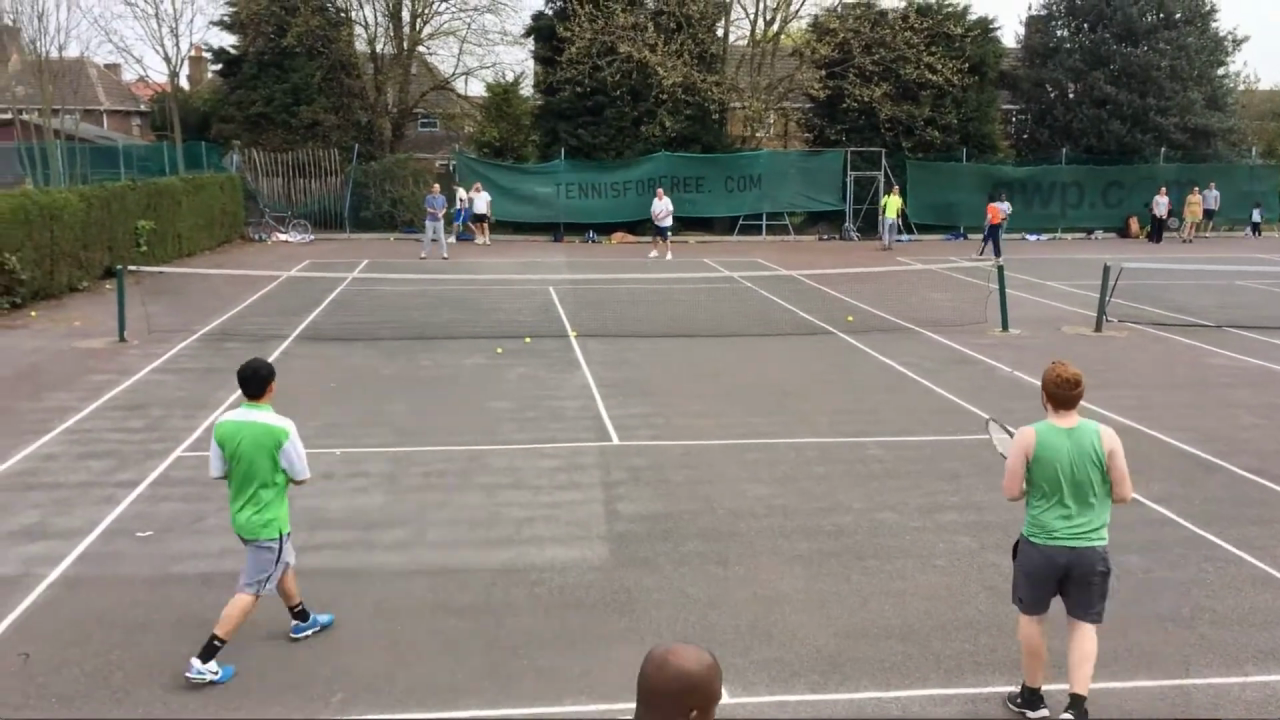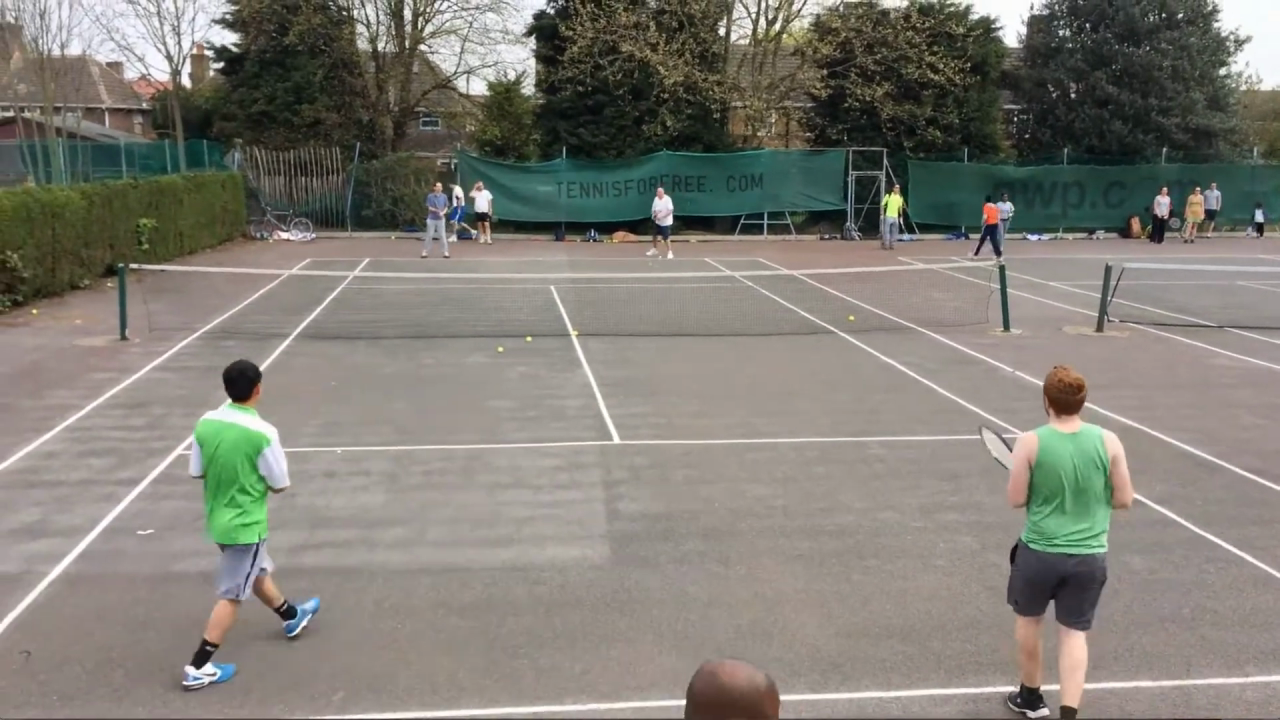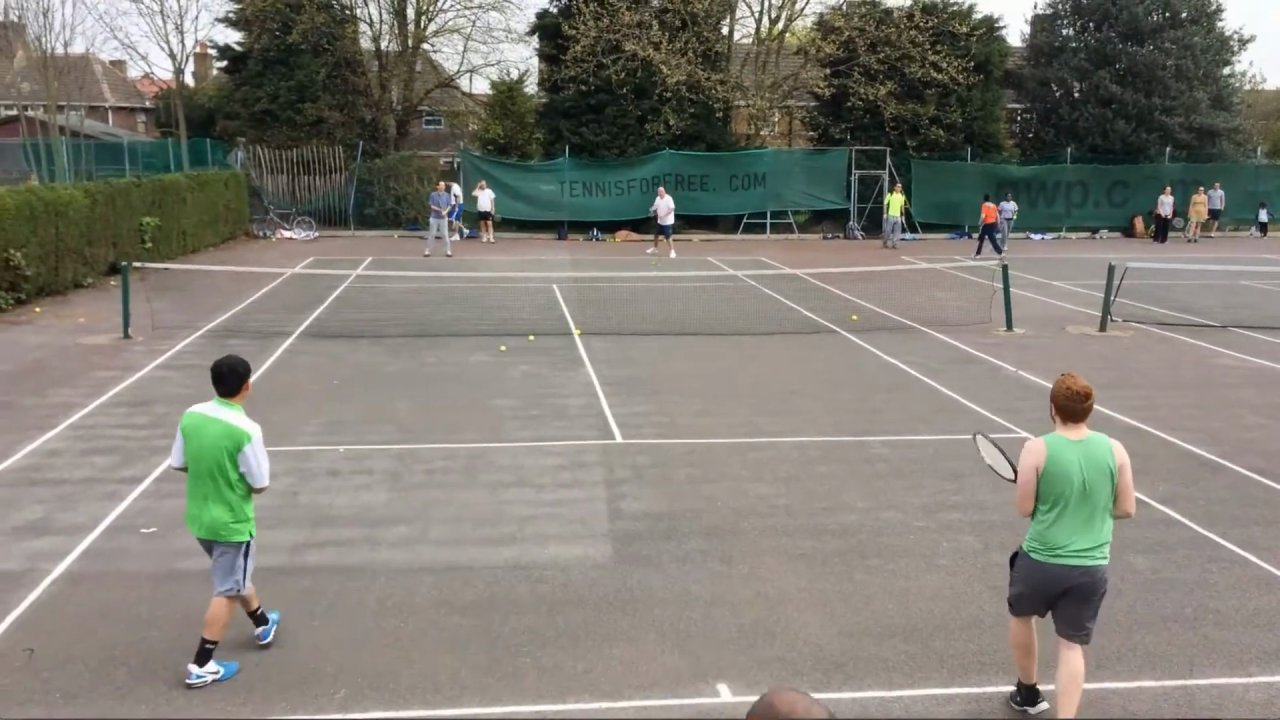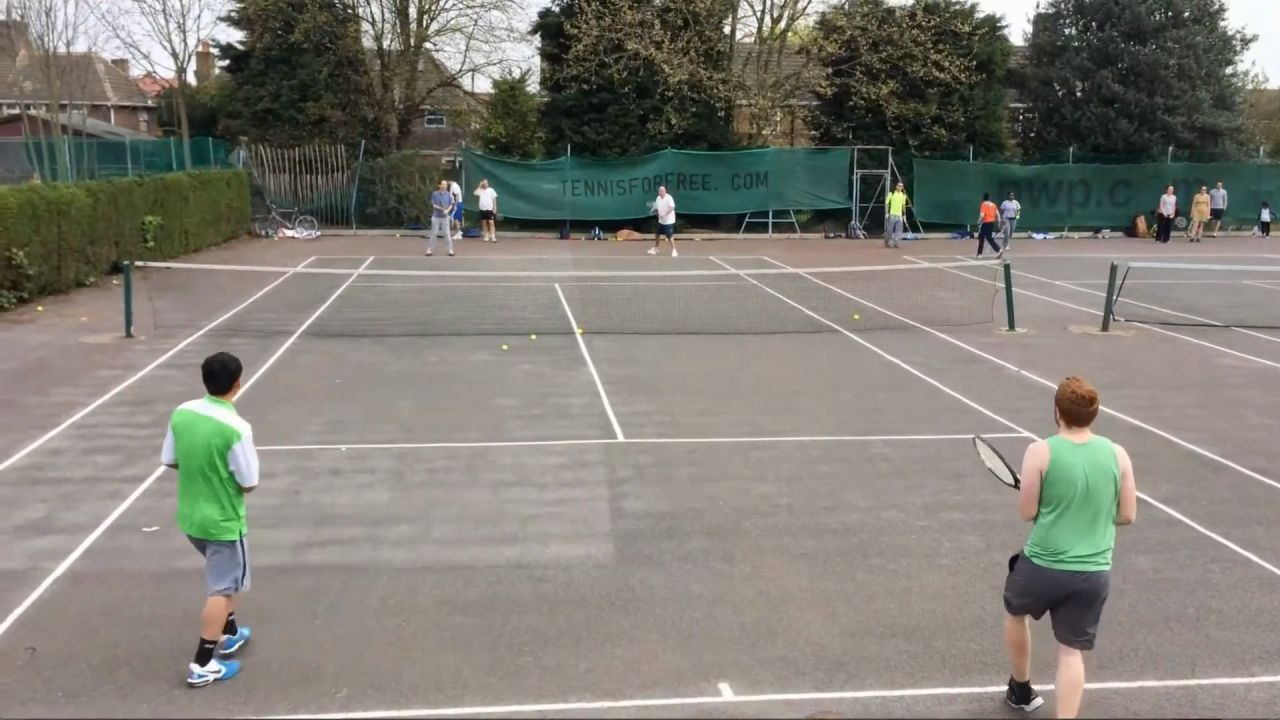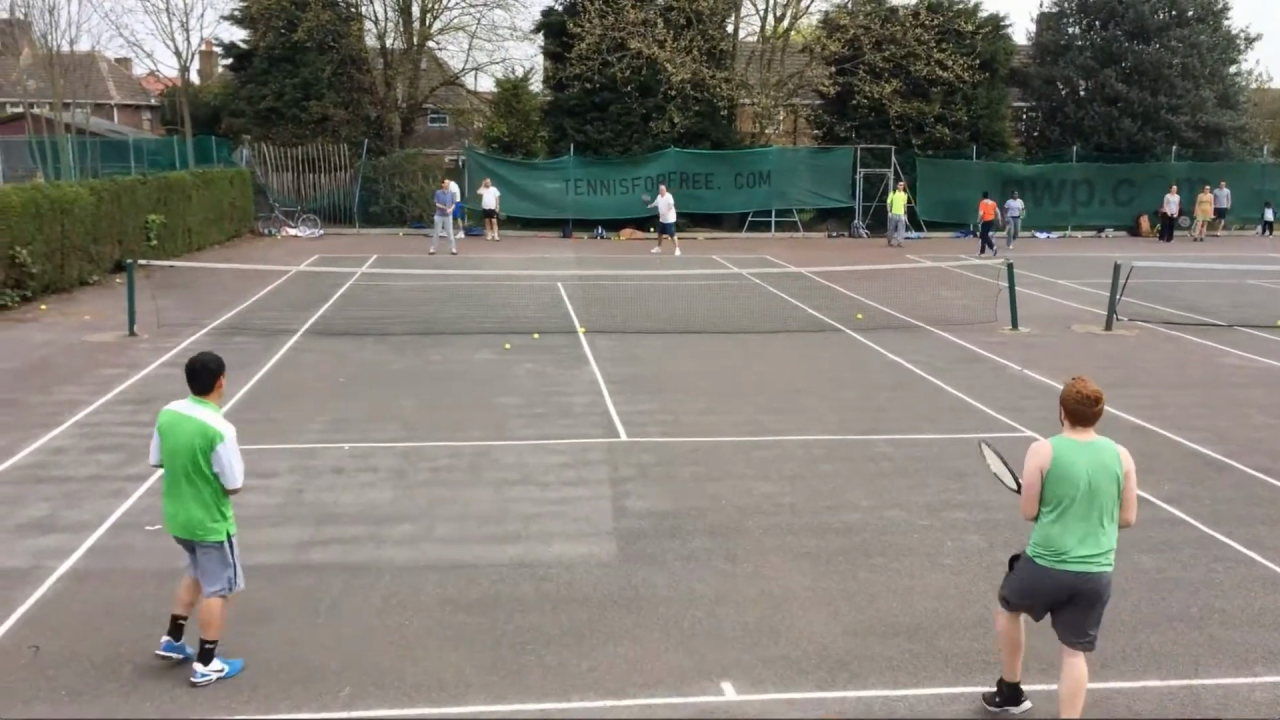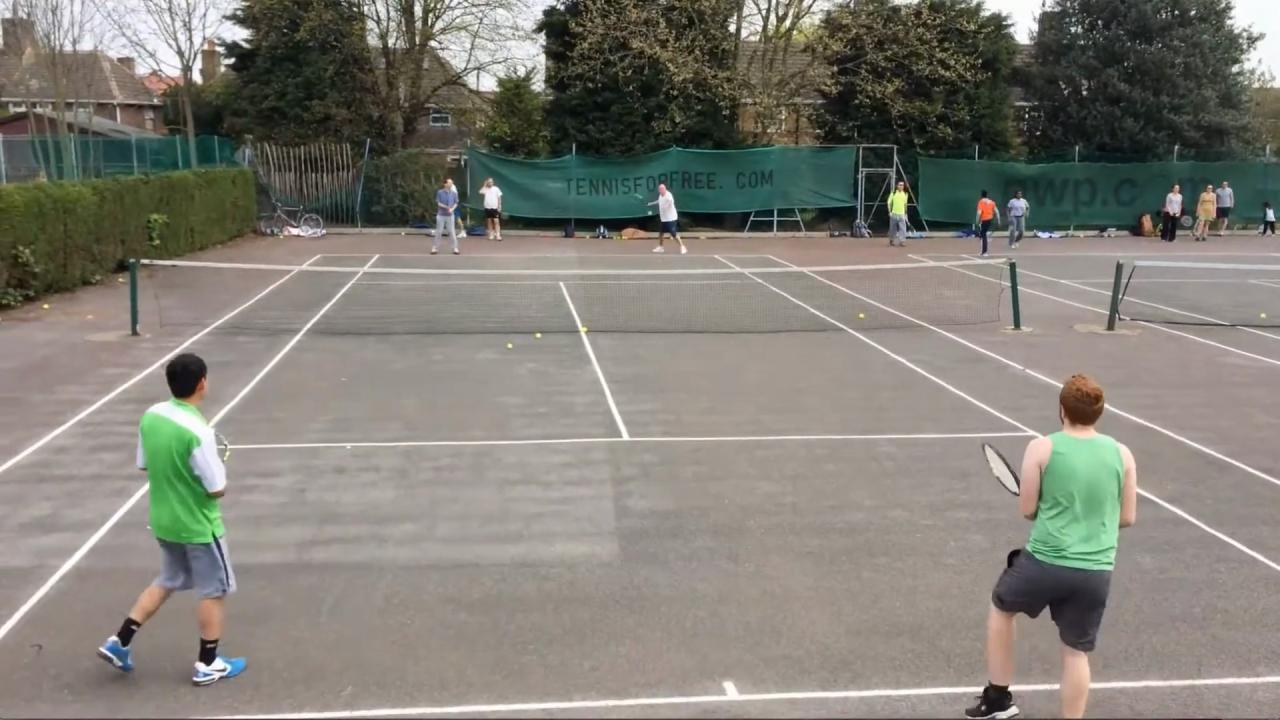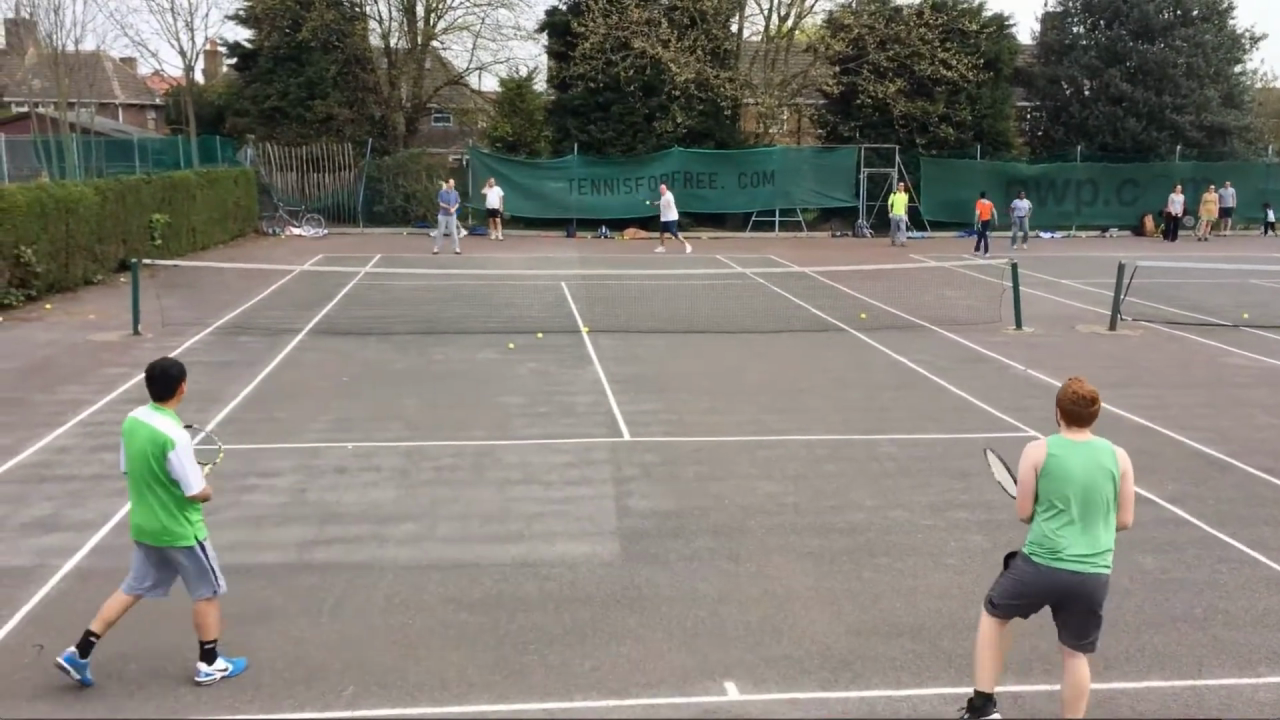
dt=0.1s
person 1, frame 1
left shoulder: (1028, 437)
right shoulder: (1105, 436)
left elbow: (1011, 492)
right elbow: (1123, 494)
left hip: (1041, 546)
right hip: (1090, 549)
left knee: (1032, 619)
right knee: (1083, 626)
person 1, frame 2
left shoulder: (1030, 443)
right shoulder: (1108, 442)
left elbow: (1016, 499)
right elbow: (1124, 500)
left hip: (1039, 551)
right hip: (1088, 556)
left knee: (1028, 620)
right knee: (1074, 633)
person 1, frame 3
left shoulder: (1037, 449)
right shoulder: (1114, 450)
left elbow: (1024, 509)
right elbow: (1127, 508)
left hip: (1041, 560)
right hip: (1091, 567)
left knee: (1020, 616)
right knee: (1071, 646)
person 1, frame 4
left shoulder: (1040, 452)
right shoulder: (1117, 455)
left elbow: (1027, 512)
right elbow: (1127, 515)
left hip: (1042, 564)
right hip: (1092, 573)
left knee: (1015, 613)
right knee: (1071, 651)
left ankle: (1021, 690)
person 1, frame 5
left shoulder: (1043, 451)
right shoulder: (1121, 456)
left elbow: (1029, 512)
right elbow: (1127, 518)
left hip: (1044, 565)
right hip: (1094, 574)
left knee: (1008, 607)
right knee: (1075, 652)
left ankle: (1010, 692)
person 1, frame 6
left shoulder: (1042, 448)
right shoulder: (1121, 454)
left elbow: (1027, 509)
right elbow: (1127, 517)
left hip: (1044, 562)
right hip: (1095, 572)
left knee: (1001, 608)
right knee: (1076, 652)
person 1, frame 7
left shoulder: (1038, 451)
right shoulder: (1118, 456)
left elbow: (1024, 513)
right elbow: (1125, 520)
left hip: (1040, 564)
right hip: (1092, 575)
left knee: (992, 615)
right knee: (1075, 654)
person 2, frame 1
left shoulder: (222, 424)
right shoulder: (281, 429)
left elbow: (219, 472)
right elbow: (301, 476)
left hip: (241, 517)
right hip: (267, 523)
left knee: (280, 565)
right knee: (251, 590)
left ankle: (304, 621)
right ankle: (203, 662)
person 2, frame 2
left shoulder: (205, 423)
right shoulder: (263, 433)
left elbow: (197, 471)
right elbow: (279, 484)
left hip: (216, 521)
right hip: (245, 526)
left knee: (257, 570)
right knee: (231, 595)
left ankle: (291, 617)
right ankle: (198, 667)
person 2, frame 3
left shoulder: (190, 416)
right shoulder: (246, 430)
left elbow: (179, 464)
right elbow: (260, 484)
left hip: (199, 518)
right hip: (231, 523)
left knee: (233, 576)
right knee: (227, 590)
left ankle: (262, 624)
right ankle: (201, 665)
person 2, frame 4
left shoulder: (182, 413)
right shoulder: (235, 428)
left elbow: (171, 461)
right elbow: (249, 484)
left hip: (189, 516)
right hip: (222, 521)
left knee: (222, 578)
right knee: (222, 589)
left ankle: (228, 634)
right ankle: (203, 665)
person 2, frame 5
left shoulder: (167, 413)
right shoulder: (219, 429)
left elbow: (158, 461)
right elbow: (234, 486)
right wrist: (220, 475)
left hip: (177, 517)
right hip: (210, 523)
left knee: (199, 574)
right knee: (218, 590)
left ankle: (172, 639)
right ankle: (204, 664)
person 2, frame 6
left shoulder: (151, 416)
right shoulder: (198, 431)
left elbow: (144, 464)
right elbow: (217, 489)
right wrist: (220, 484)
left hip: (163, 520)
right hip: (197, 525)
left knee: (169, 582)
right knee: (215, 590)
left ankle: (120, 642)
right ankle: (208, 663)
person 2, frame 7
left shoulder: (131, 421)
right shoulder: (173, 436)
right elbow: (197, 492)
right wrist: (204, 491)
left hip: (144, 526)
right hip: (180, 530)
left knee: (132, 590)
right knee: (207, 592)
left ankle: (77, 655)
right ankle: (210, 664)
